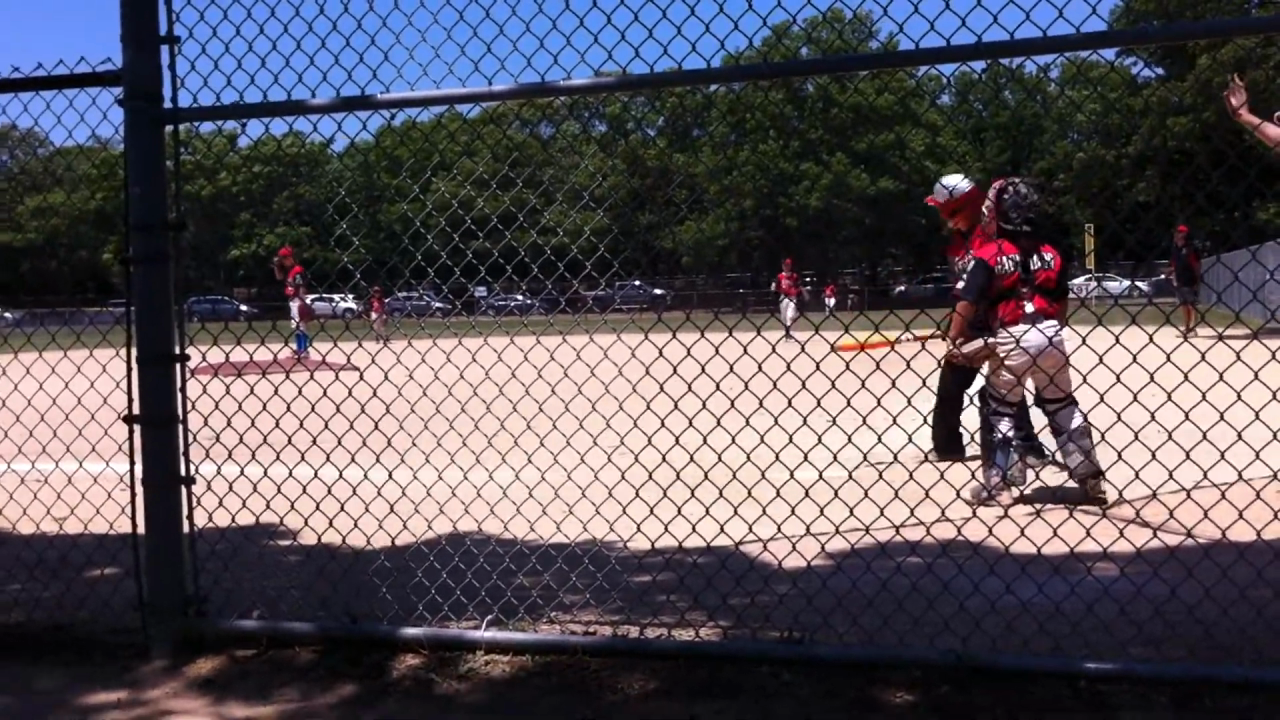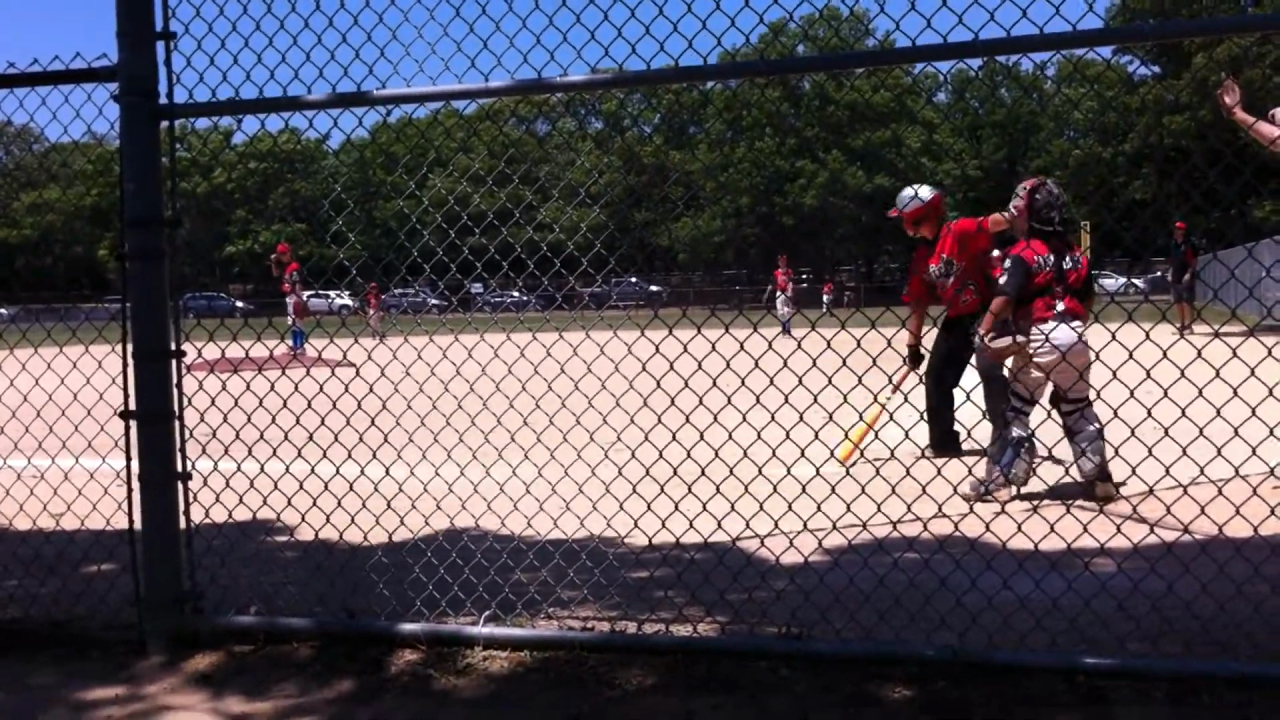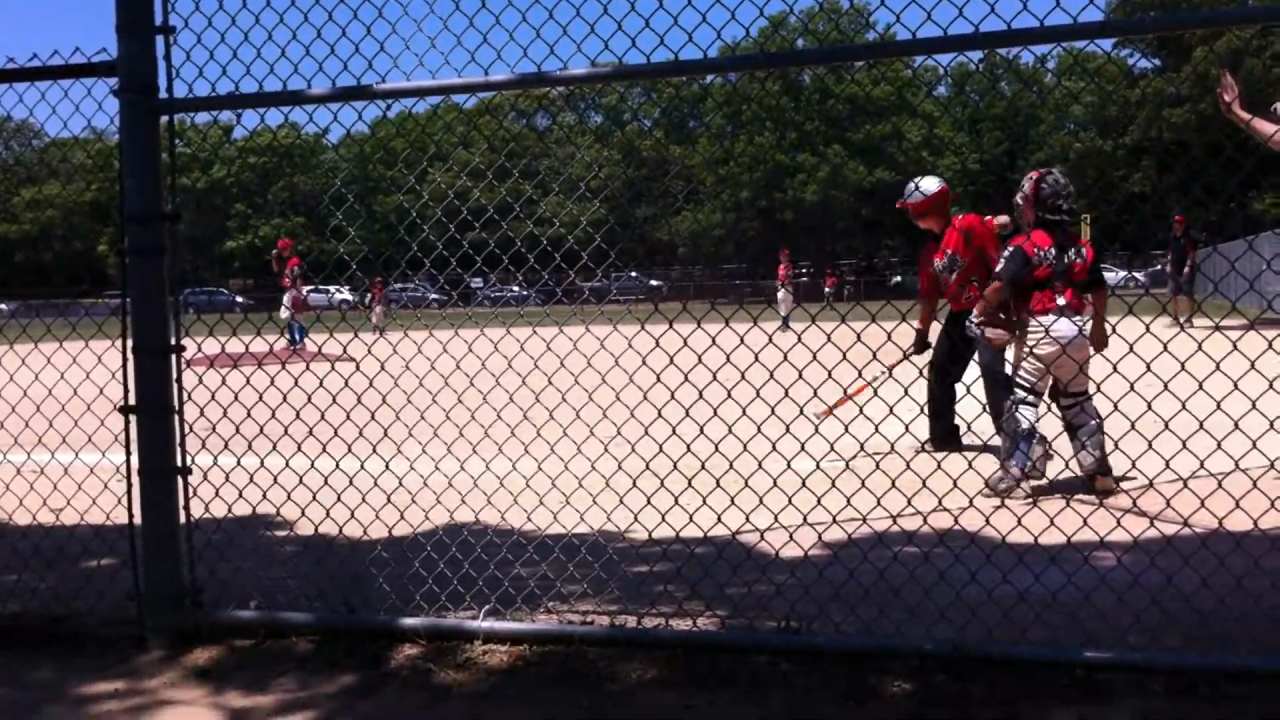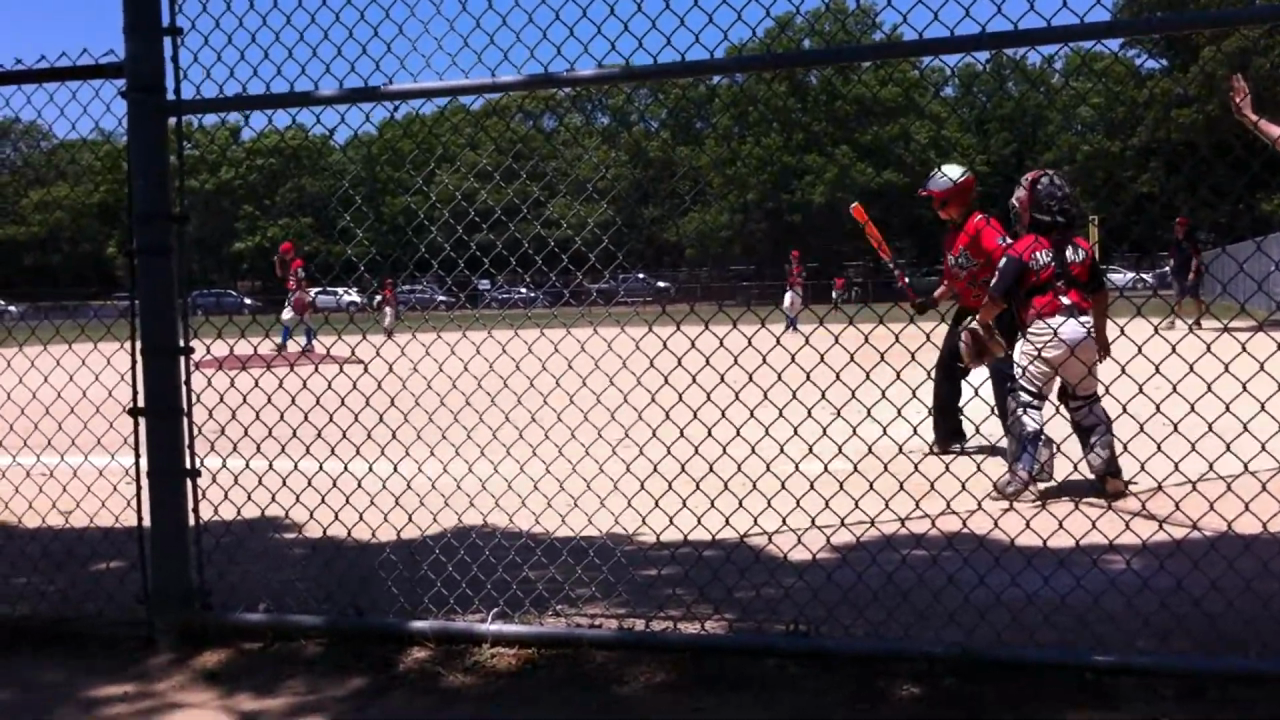
dt=0.3s
person 1, frame 1
left shoulder: (988, 256)
right shoulder: (1051, 254)
left elbow: (968, 303)
right elbow: (1061, 303)
left wrist: (955, 338)
left hip: (1011, 341)
right hip: (1050, 336)
left knee: (1000, 413)
right knee: (1064, 408)
left ankle: (997, 485)
right ankle: (1090, 479)
person 1, frame 2
left shoulder: (1023, 253)
right shoulder: (1076, 254)
left elbow: (1005, 297)
right elbow: (1087, 299)
left wrist: (985, 331)
left hip: (1038, 339)
right hip: (1075, 336)
left knee: (1015, 410)
right knee: (1079, 408)
left ankle: (997, 481)
right ankle: (1100, 479)
person 1, frame 3
left shoulder: (1024, 245)
right shoulder: (1082, 247)
left elbow: (1000, 285)
right elbow: (1099, 291)
left wrist: (980, 313)
right wrist: (1098, 325)
left hip: (1038, 332)
right hip: (1076, 329)
left knee: (1022, 402)
right knee: (1078, 402)
left ankle: (1013, 475)
right ankle: (1099, 473)
person 1, frame 4
left shoulder: (1021, 251)
right shoulder: (1081, 246)
left elbow: (997, 298)
right elbow: (1100, 295)
left wrist: (981, 322)
right wrist: (1100, 333)
left hip: (1043, 333)
right hip: (1083, 331)
left knee: (1024, 405)
right knee: (1086, 404)
left ankle: (1021, 479)
right ankle: (1110, 475)
person 2, frame 1
left shoulder: (988, 233)
right shoulder: (955, 241)
right hip: (972, 320)
right knee: (951, 380)
left ankle: (1028, 447)
right ankle: (947, 446)
person 2, frame 2
left shoulder: (960, 231)
right shoulder: (920, 257)
left elbow: (994, 223)
right elbow: (918, 303)
left wrist: (1010, 216)
right wrist: (913, 344)
left hip: (985, 313)
right hip: (956, 319)
left knee: (991, 371)
right knee: (936, 378)
right ankle: (944, 442)
person 2, frame 3
left shoulder: (966, 226)
right shoulder: (929, 249)
left elbow: (1000, 224)
right elbow: (929, 295)
right wrist: (922, 332)
right hip: (959, 315)
left knee: (992, 368)
right knee: (939, 372)
right ankle: (944, 437)
person 2, frame 4
left shoulder: (982, 225)
right shoulder: (952, 233)
right wrist: (932, 299)
left hip: (996, 312)
right hip: (966, 313)
left knee: (1000, 370)
right knee: (946, 372)
right ankle: (948, 436)
